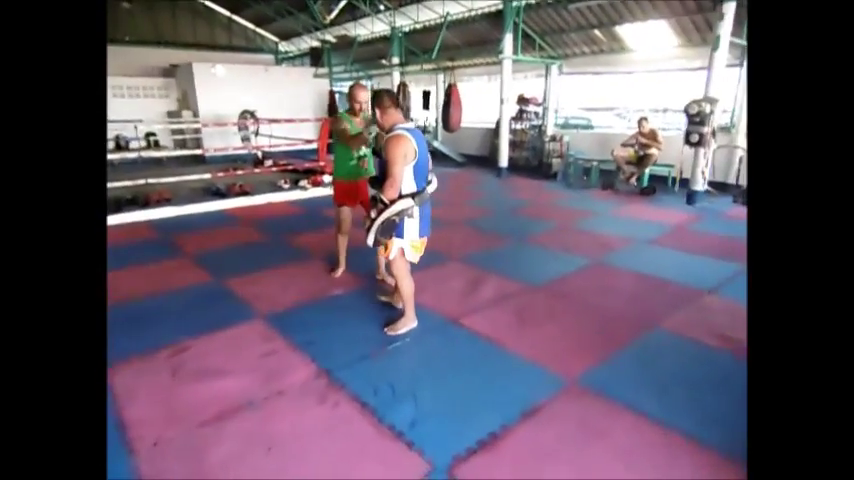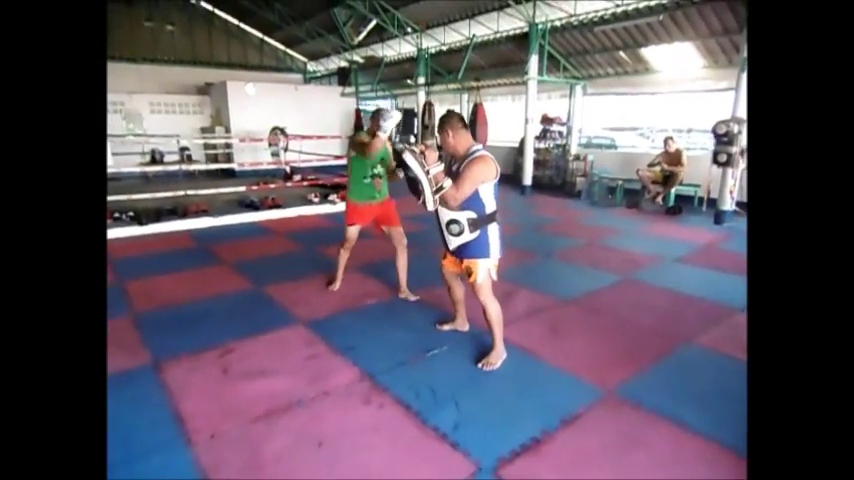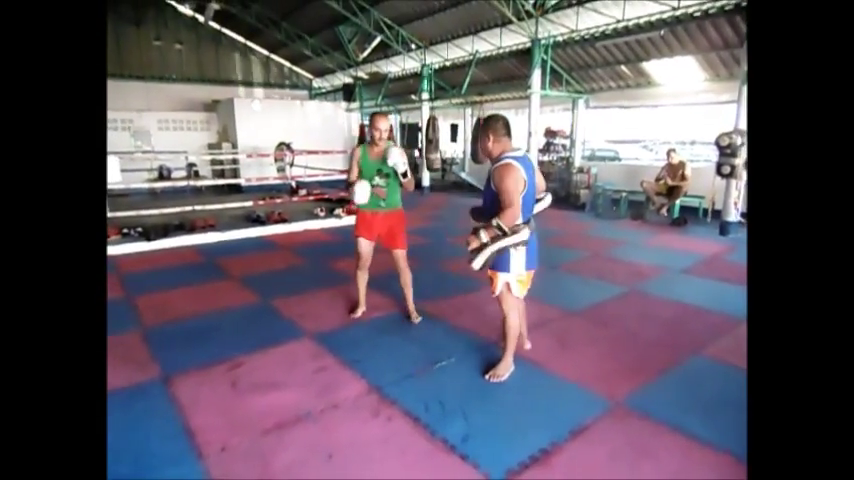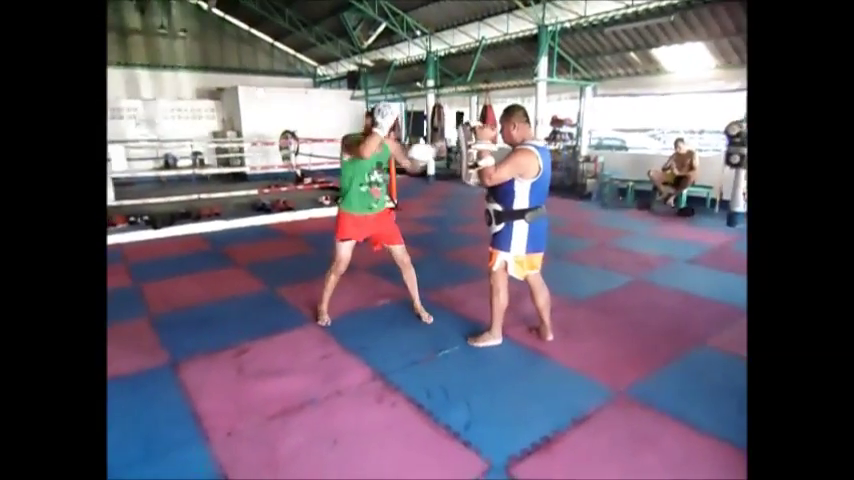
dt=1s
person 1, frame 1
left shoulder: (396, 141)
right shoulder: (413, 133)
left elbow: (392, 186)
right elbow: (427, 171)
left hip: (406, 213)
right hip: (416, 208)
left knee: (398, 266)
right knee: (399, 260)
left ankle: (409, 316)
right ankle: (400, 297)
person 1, frame 2
left shoulder: (480, 162)
right shoulder: (456, 159)
left elbow: (453, 199)
right elbow: (443, 194)
left wrist: (433, 167)
right wrist: (429, 167)
left hip: (480, 239)
left knee: (484, 294)
right knee: (450, 274)
left ankle: (499, 347)
right ankle: (460, 321)
person 1, frame 3
left shoulder: (505, 169)
right shoulder: (522, 160)
left elbow: (511, 213)
right elbow: (541, 187)
left wrist: (481, 237)
left hip: (511, 247)
right hip: (518, 242)
left knee: (507, 302)
right knee: (511, 296)
left ankle: (507, 360)
right ankle: (522, 338)
person 1, frame 4
left shoulder: (523, 155)
right shoulder: (540, 150)
left elbow: (489, 178)
left wrist: (483, 144)
left hip: (516, 229)
right hip: (533, 226)
left knee: (498, 281)
right knee: (534, 278)
left ankle: (494, 333)
right ankle: (546, 328)
person 2, frame 1
left shoulder: (370, 119)
right shoulder: (340, 121)
right elbow: (351, 142)
right wrist: (369, 130)
left hip: (367, 180)
right hip: (345, 182)
right knee: (343, 228)
left ankle: (381, 271)
right ankle: (341, 263)
person 2, frame 2
left shoulder: (386, 145)
right shoulder: (358, 139)
left elbow: (391, 173)
right elbow: (368, 152)
right wrist: (382, 131)
left hip: (382, 202)
right hip: (358, 204)
left knee: (401, 242)
right knee: (348, 243)
left ankle: (403, 288)
right ankle: (338, 278)
person 2, frame 3
left shoulder: (397, 152)
right shoulder: (359, 152)
left elbow: (410, 188)
right elbow: (351, 181)
left wrist: (403, 170)
left hip: (393, 214)
right hip: (367, 215)
left knee: (402, 263)
right knee: (363, 262)
left ankle: (410, 306)
right ankle: (361, 304)
person 2, frame 4
left shoulder: (389, 144)
right shoulder: (351, 141)
left elbow: (409, 165)
right elbow: (364, 152)
right wrist: (380, 128)
left hip: (380, 214)
right hip: (352, 217)
left knee: (404, 261)
right knee: (339, 266)
left ankle: (418, 305)
right ankle: (323, 307)
